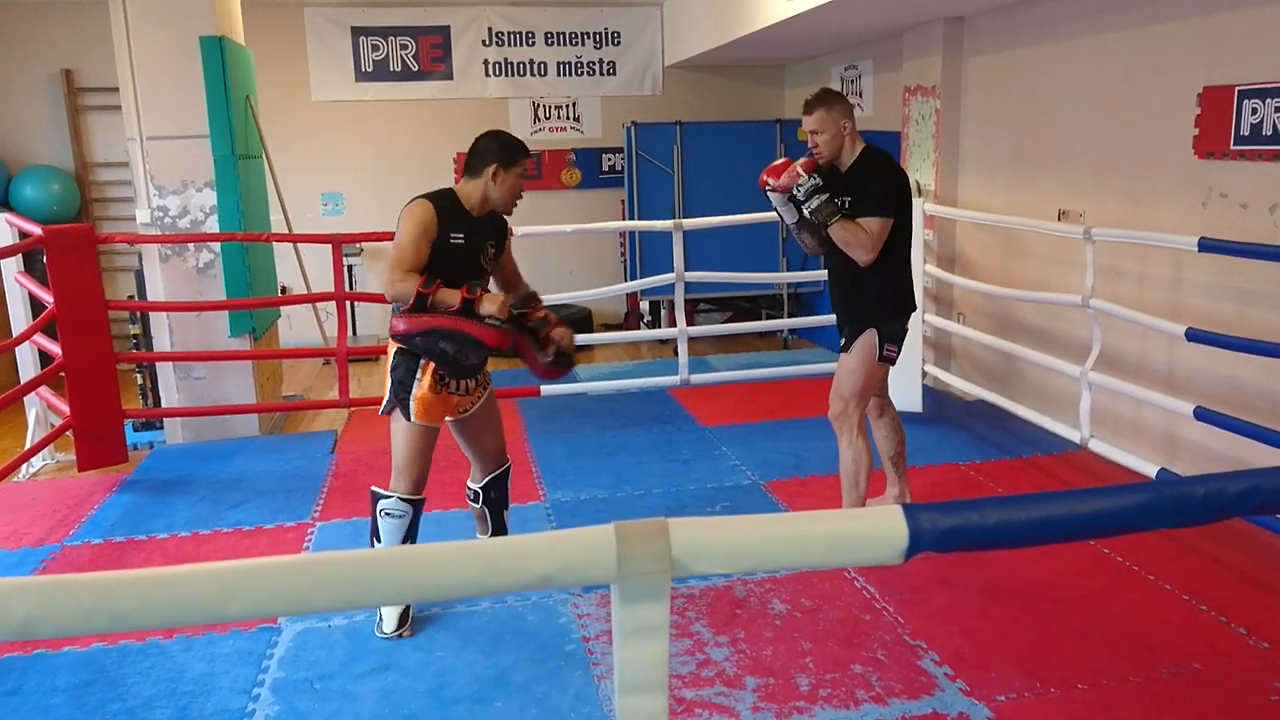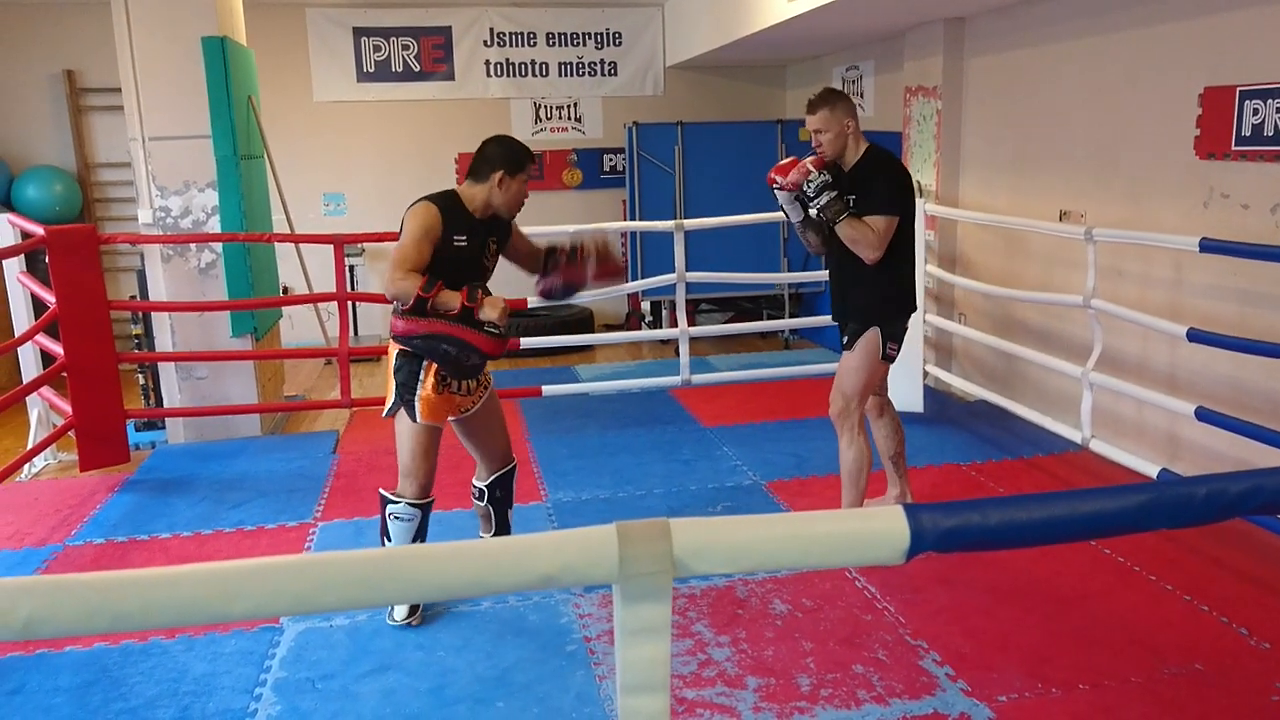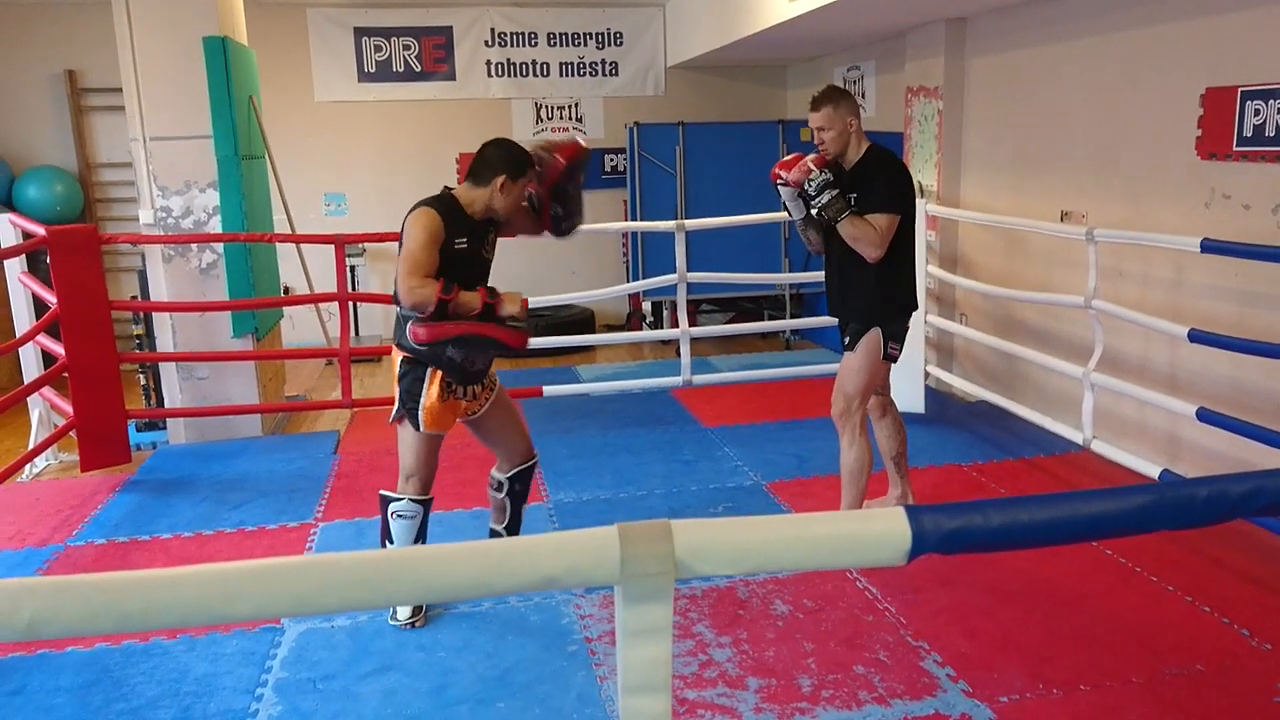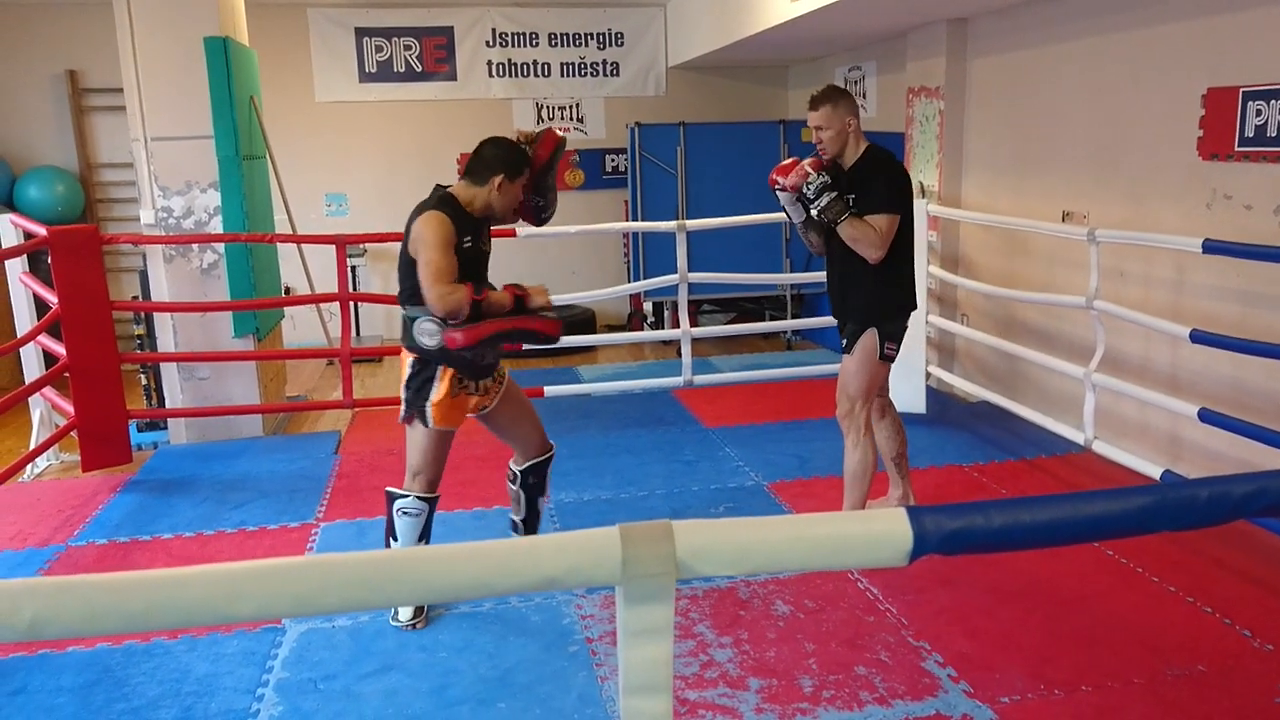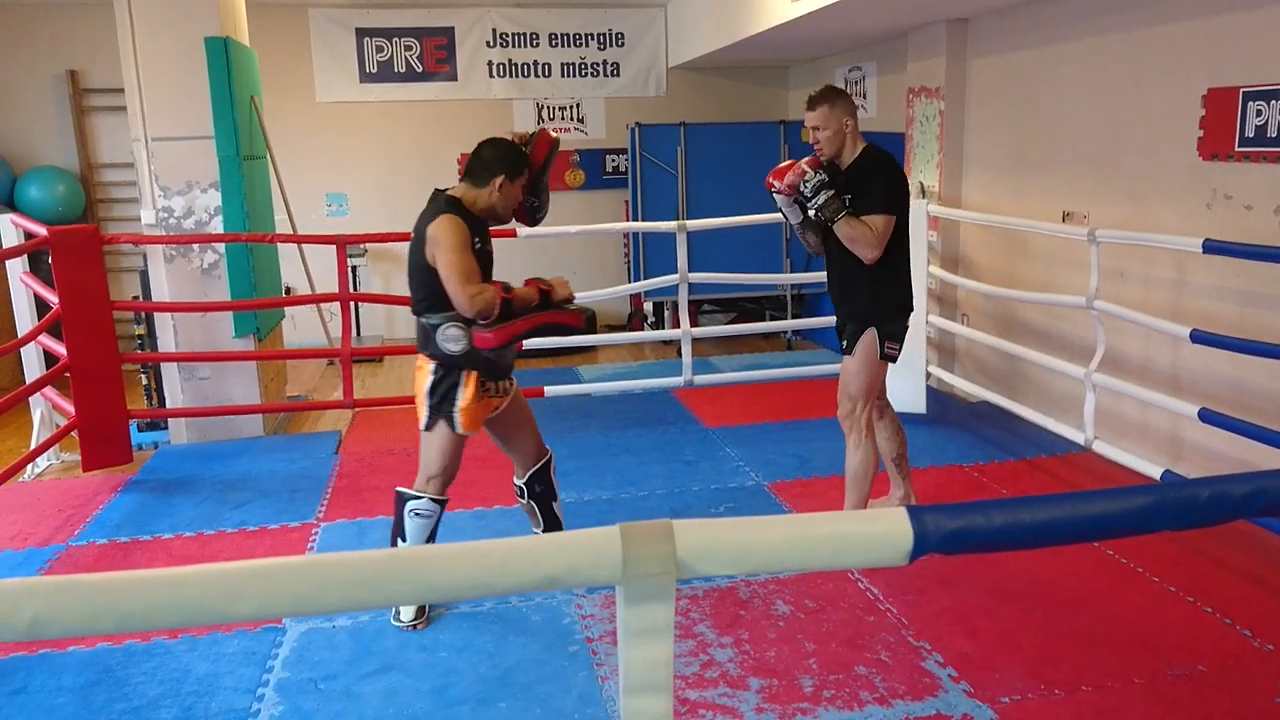
dt=0.1s
person 1, frame 1
left shoulder: (493, 225)
right shoulder: (426, 212)
left elbow: (510, 285)
right elbow: (397, 286)
left wrist: (547, 325)
right wrist: (474, 303)
left hip: (468, 366)
right hip: (421, 365)
left knee: (493, 465)
right knee: (406, 485)
person 1, frame 2
left shoulder: (497, 223)
right shoulder: (430, 213)
left elbow: (538, 261)
right elbow: (398, 283)
right wrist: (476, 305)
left hip: (469, 367)
right hip: (422, 365)
left knee: (499, 465)
right knee: (413, 484)
person 1, frame 3
left shoulder: (492, 219)
right shoulder: (430, 217)
left elbow: (555, 221)
right elbow: (413, 291)
left wrist: (562, 174)
right wrist: (494, 304)
left hip: (473, 369)
right hip: (426, 370)
left knee: (519, 459)
right knee: (415, 485)
person 1, frame 4
left shoulder: (472, 212)
right shoulder: (435, 219)
left elbow: (538, 211)
right elbow: (445, 299)
left wrist: (540, 163)
right wrist: (518, 298)
left hip: (478, 365)
right hip: (437, 370)
left knee: (536, 450)
right knee: (421, 481)
left ankle: (524, 543)
person 1, frame 5
left shoulder: (473, 212)
right shoulder: (446, 223)
left elbow: (531, 212)
right elbow: (473, 301)
left wrist: (534, 162)
right wrist: (543, 293)
left hip: (488, 368)
right hip: (453, 374)
left knee: (534, 459)
right knee: (433, 484)
person 2, frame 1
left shoulder: (880, 172)
right shoulder: (832, 175)
left elbow: (864, 251)
right elbow: (815, 245)
left wrist: (817, 202)
right wrist: (788, 207)
left hip: (880, 309)
right hip: (858, 306)
left knee: (844, 413)
right knee: (873, 401)
right ankle: (898, 494)
person 2, frame 2
left shoulder: (885, 172)
right shoulder: (834, 173)
left elbow: (871, 248)
right elbow: (819, 245)
left wrist: (827, 200)
right wrist: (796, 207)
left hip: (880, 309)
right hip: (855, 305)
left knee: (844, 411)
right knee: (873, 401)
right ankle: (899, 494)
person 2, frame 3
left shoulder: (886, 171)
right shoulder: (835, 171)
left elbow: (873, 246)
right elbow: (820, 244)
left wrist: (829, 198)
right wrist: (798, 204)
left hip: (880, 308)
right hip: (855, 305)
left knee: (846, 411)
right knee: (876, 401)
right ankle: (900, 495)
person 2, frame 4
left shoulder: (884, 170)
right shoulder: (833, 173)
left elbow: (874, 247)
right elbow: (821, 245)
left wrist: (827, 201)
right wrist: (798, 208)
left hip: (879, 308)
right hip: (853, 306)
left knee: (852, 413)
right knee: (875, 403)
right ankle: (901, 495)
person 2, frame 5
left shoulder: (881, 171)
right shoulder: (831, 173)
left elbow: (870, 247)
right elbow: (819, 245)
left wrist: (824, 200)
right wrist: (795, 210)
left hip: (878, 308)
right hip: (854, 306)
left knee: (853, 414)
right knee: (873, 404)
right ankle: (902, 495)
